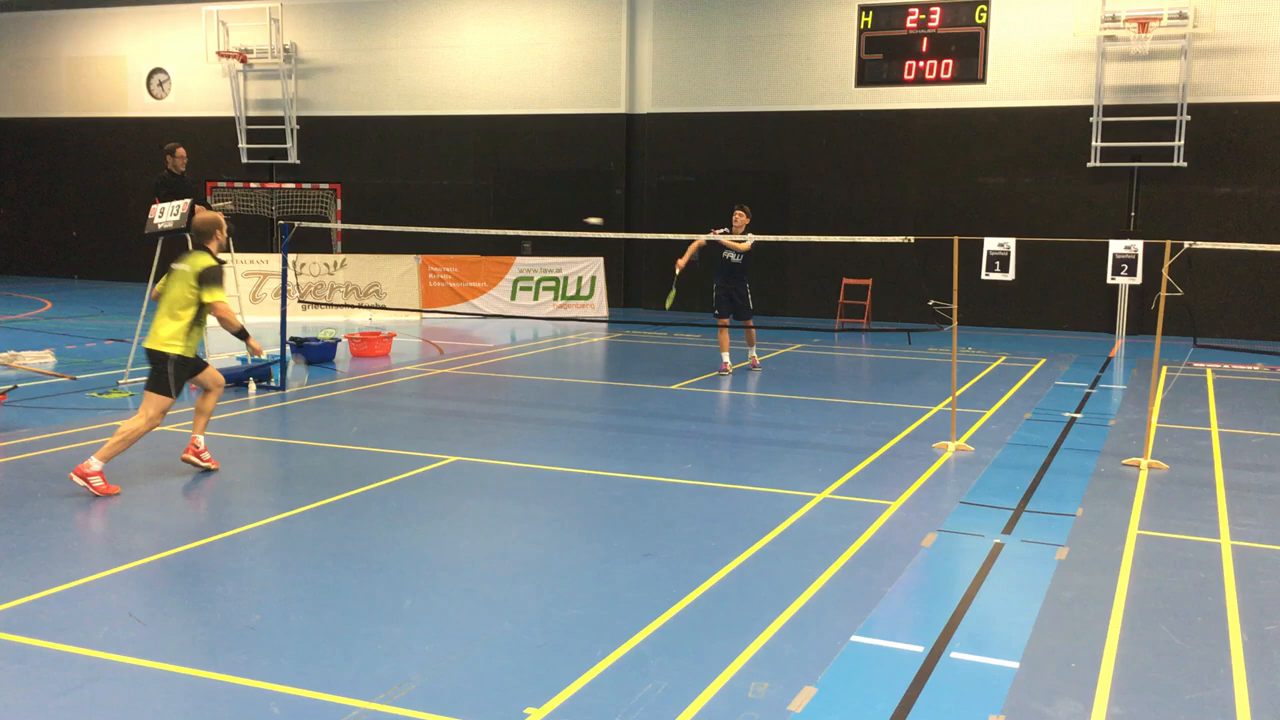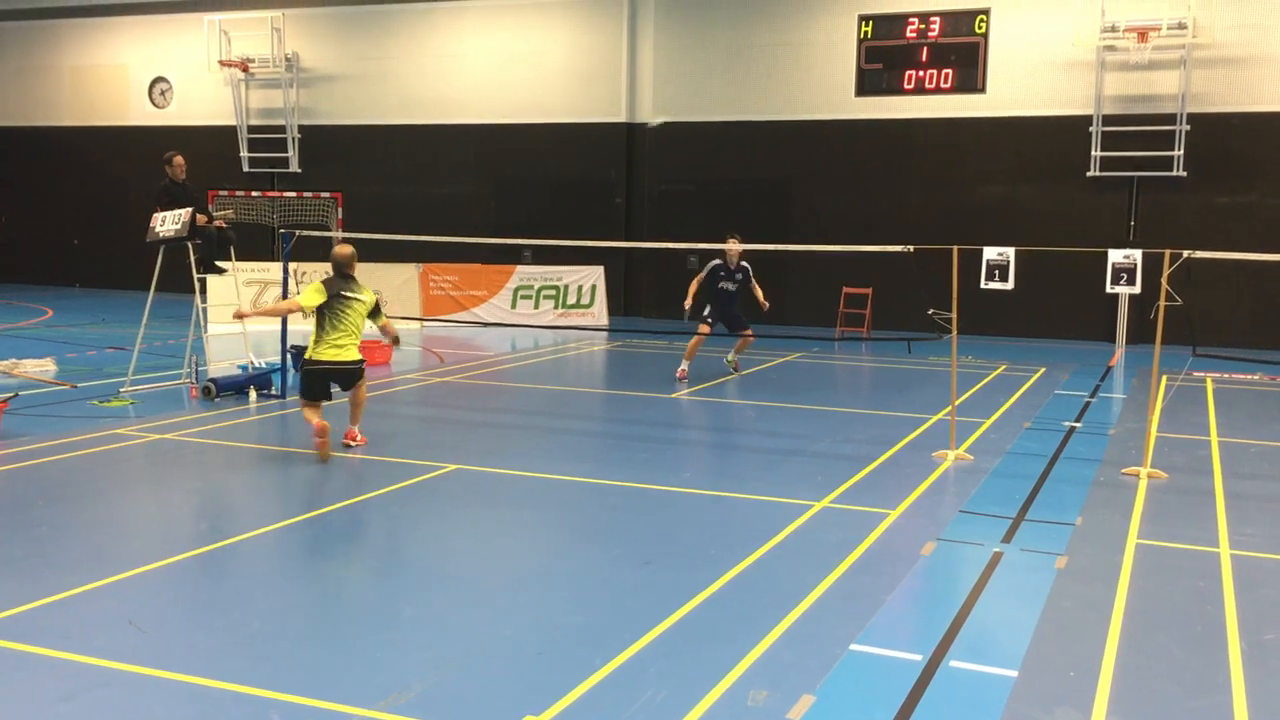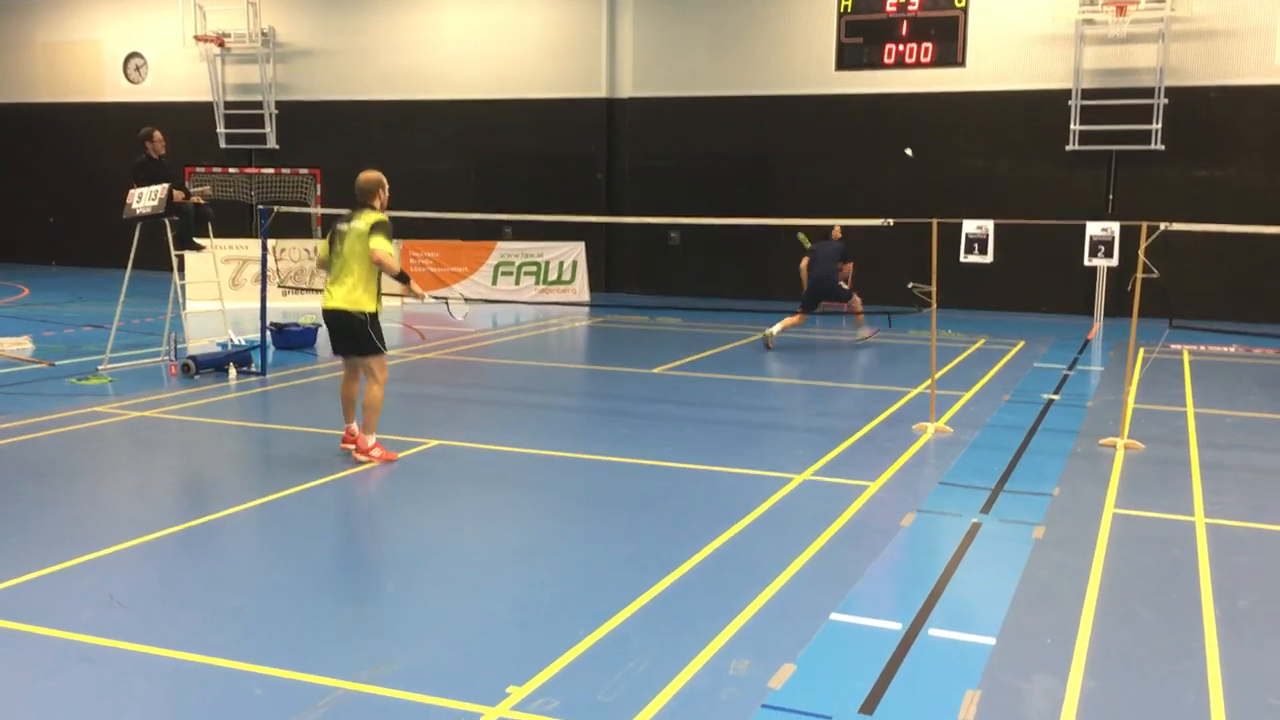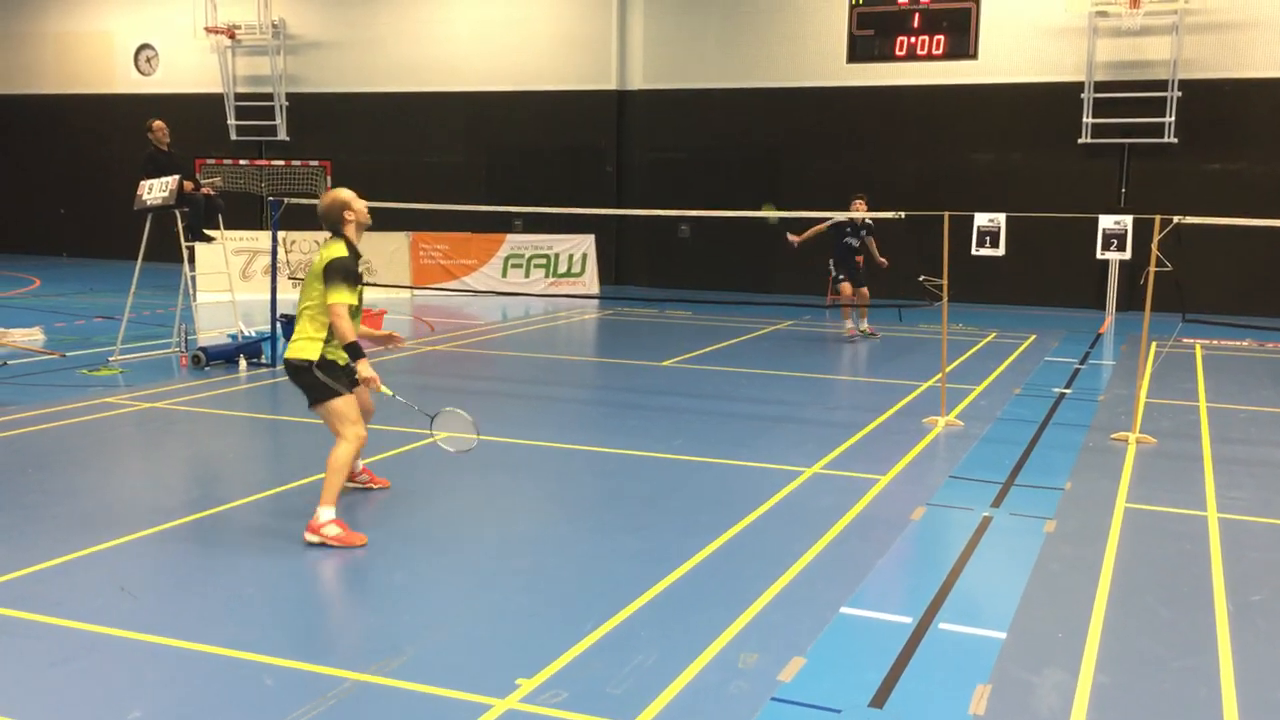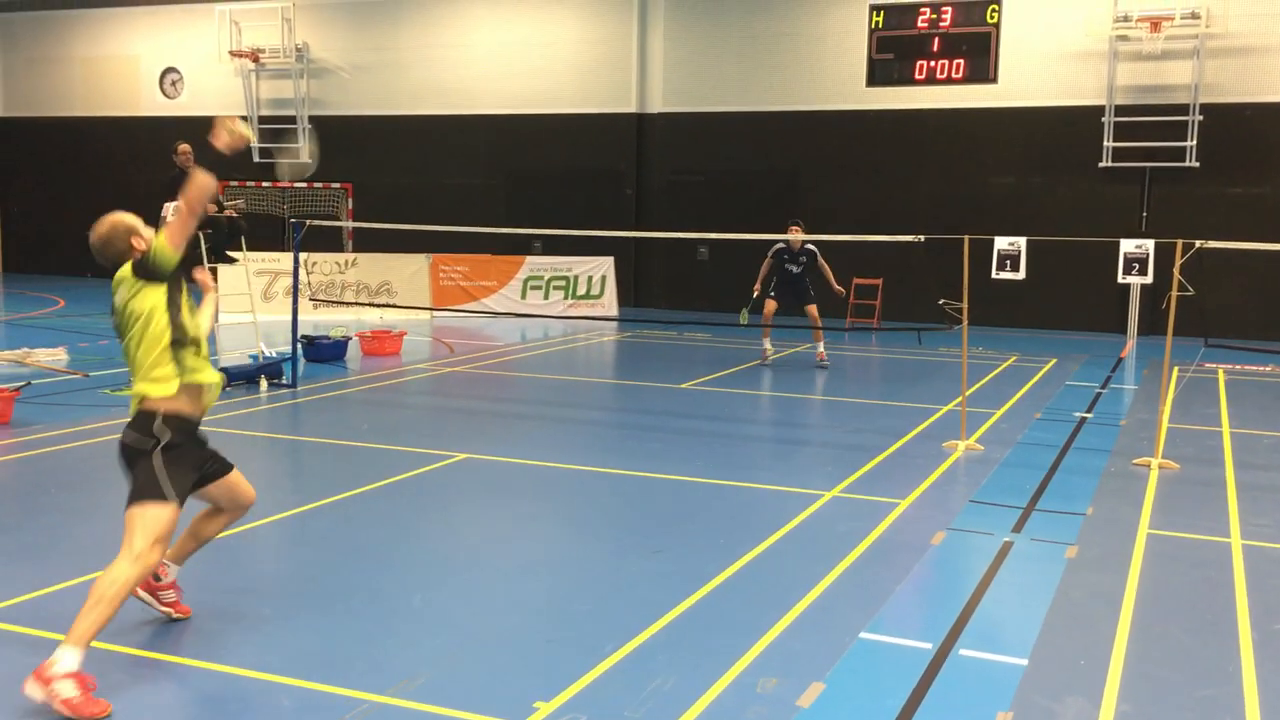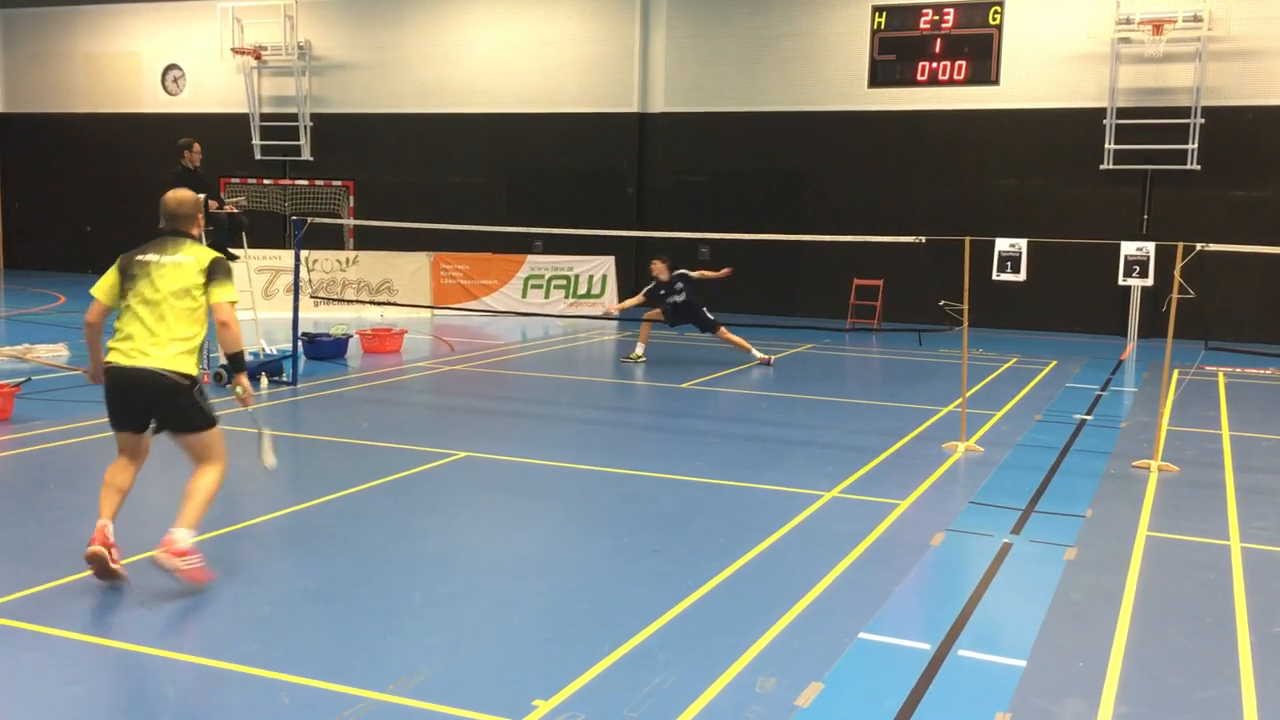
dt=0.7s
person 1, frame 1
left shoulder: (181, 261)
right shoulder: (209, 266)
left elbow: (157, 293)
right elbow: (220, 312)
right wrist: (247, 338)
left hip: (164, 346)
right hip: (171, 350)
left knee: (215, 383)
right knee: (151, 416)
left ankle: (196, 447)
right ankle: (91, 468)
person 1, frame 2
left shoulder: (325, 287)
right shoulder: (368, 296)
left elbow: (292, 305)
right elbow: (386, 327)
left wrist: (252, 312)
right wrist: (394, 338)
left hip: (318, 362)
right hip: (349, 363)
left knee: (310, 408)
right knee: (358, 384)
left ankle: (318, 426)
right ankle: (353, 432)
person 1, frame 3
left shoulder: (342, 223)
right shoulder: (378, 222)
left elbow: (322, 261)
right elbow: (381, 257)
right wrist: (408, 281)
left hip: (332, 308)
right hip: (358, 310)
left knee: (352, 372)
right knee: (377, 378)
left ankle: (350, 433)
right ankle: (365, 445)
person 1, frame 4
left shoulder: (336, 253)
right shoulder: (342, 258)
right elbow: (337, 315)
left wrist: (374, 336)
right wrist: (360, 360)
left hip: (323, 356)
right hip: (311, 360)
left knee: (365, 404)
right knee: (352, 433)
left ankle: (352, 470)
right ankle: (323, 521)
person 1, frame 5
left shoulder: (139, 294)
right shoulder: (140, 272)
left elbow: (188, 346)
right elbow: (190, 208)
left wrist: (204, 303)
right wrist: (216, 149)
left hip: (176, 431)
right hip: (157, 433)
left knee: (239, 500)
right knee: (140, 553)
left ankle: (162, 576)
right ankle: (59, 671)
person 1, frame 6
left shoulder: (132, 258)
right shoulder: (210, 260)
left elbow: (93, 317)
right elbow: (224, 319)
left wrist: (95, 359)
right wrist: (239, 372)
left hip: (120, 370)
right hip: (170, 374)
left knee: (129, 457)
right knee: (213, 463)
left ankle: (103, 534)
right ankle: (178, 543)
